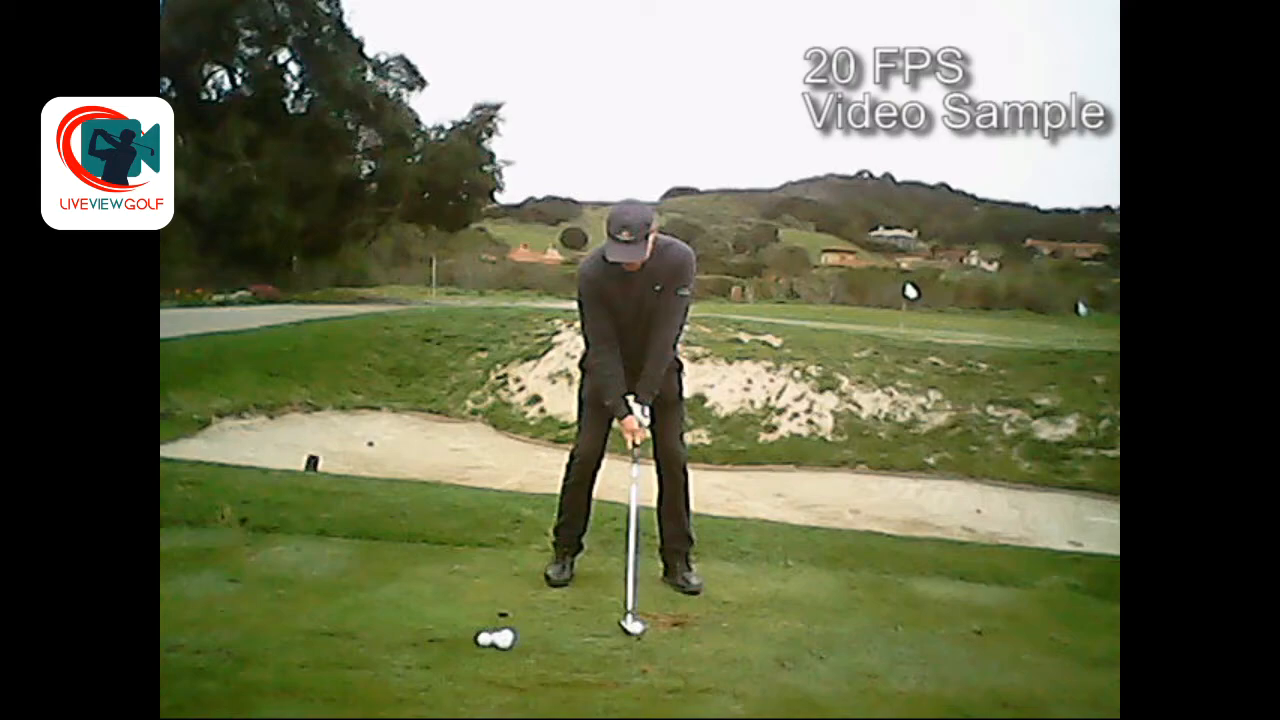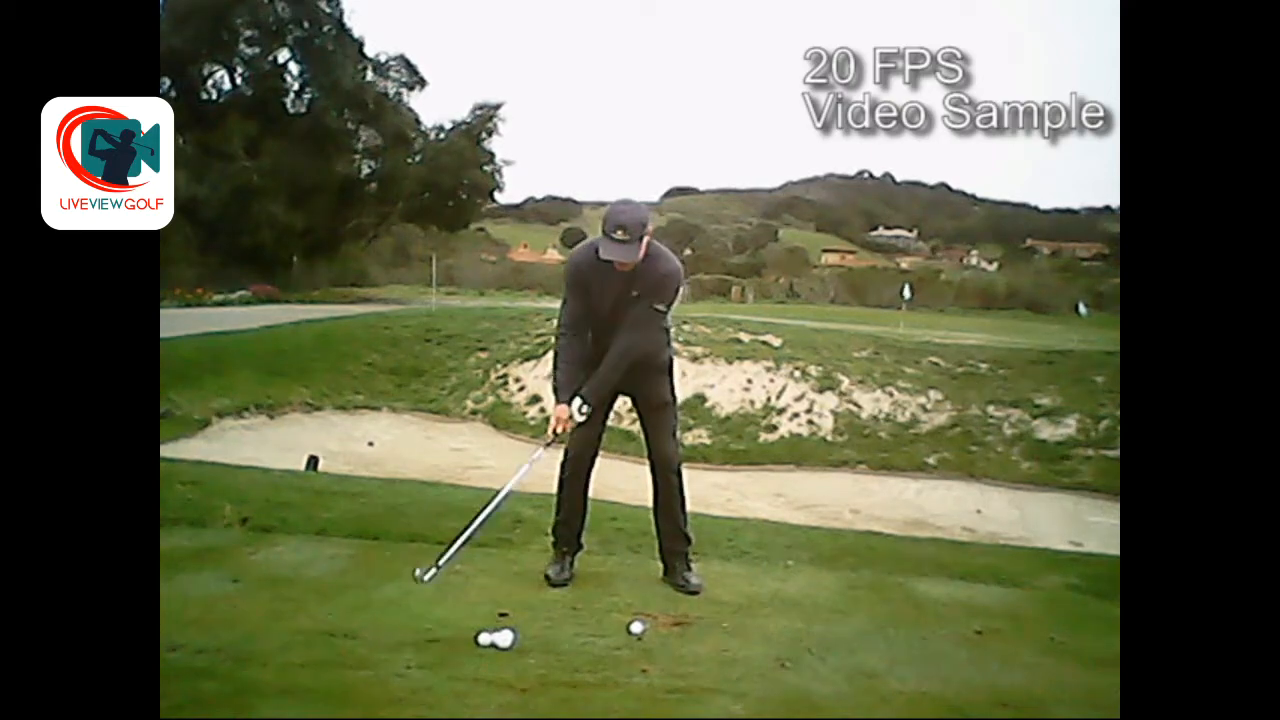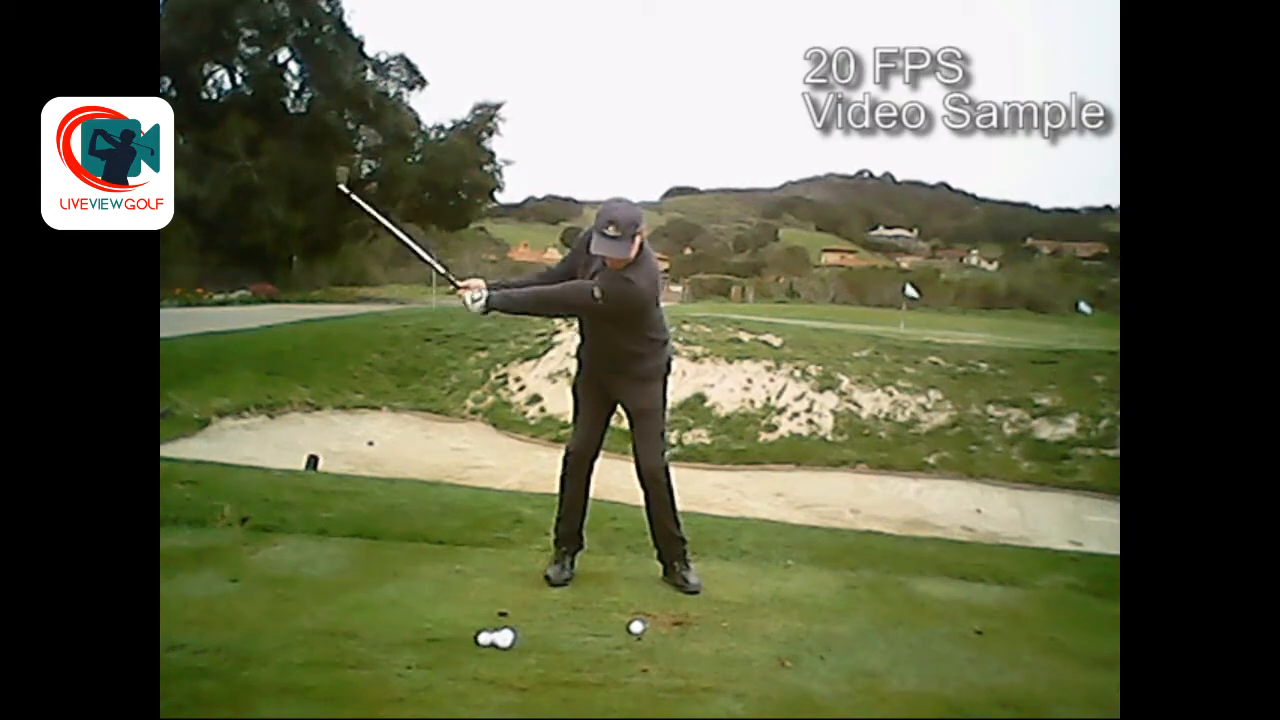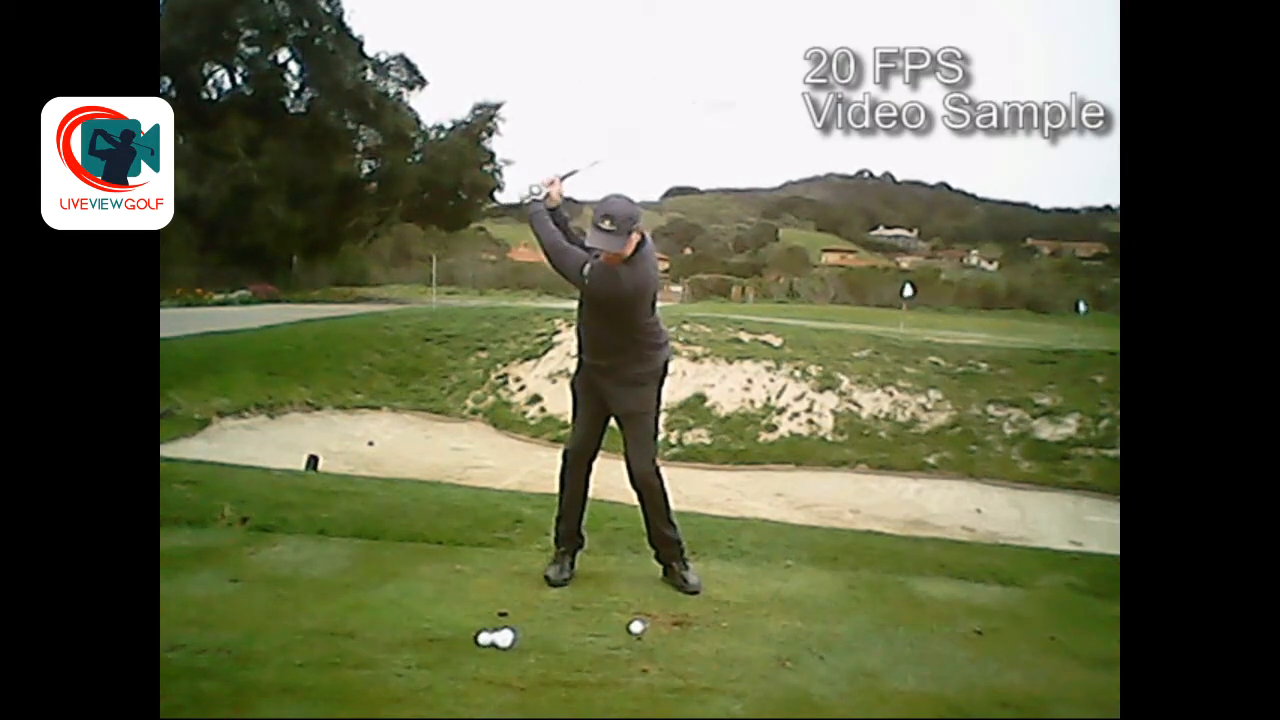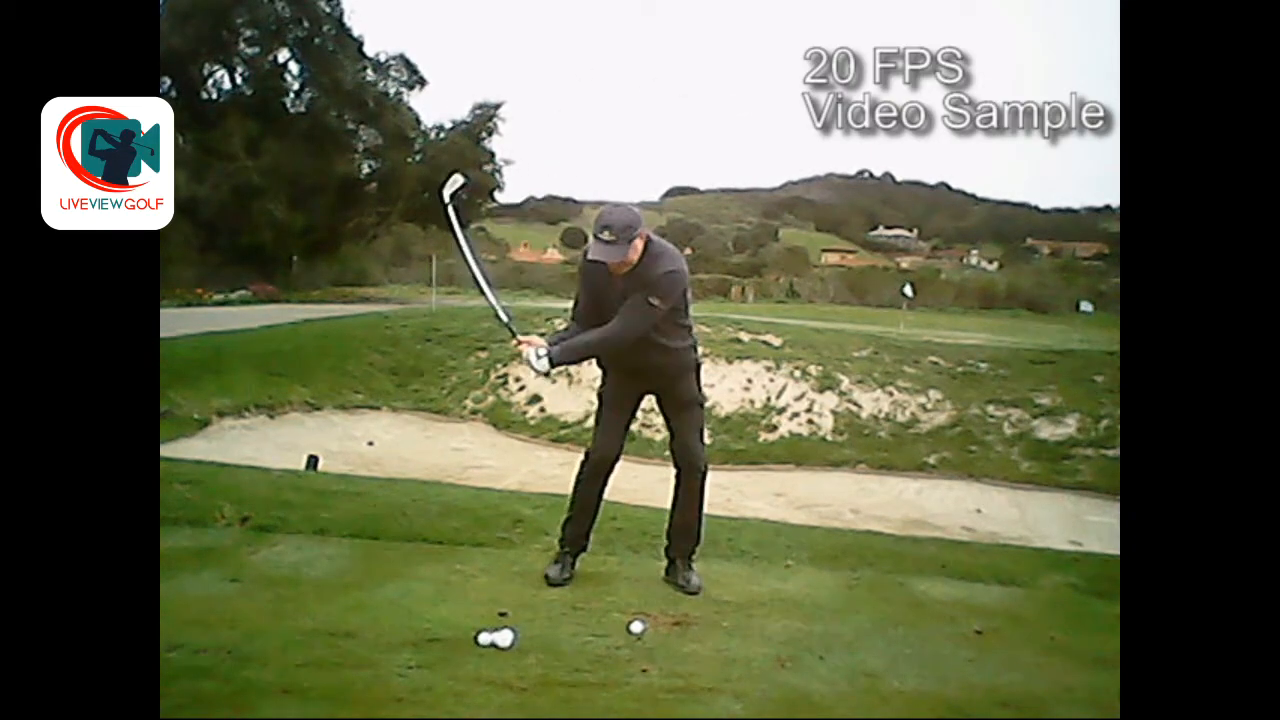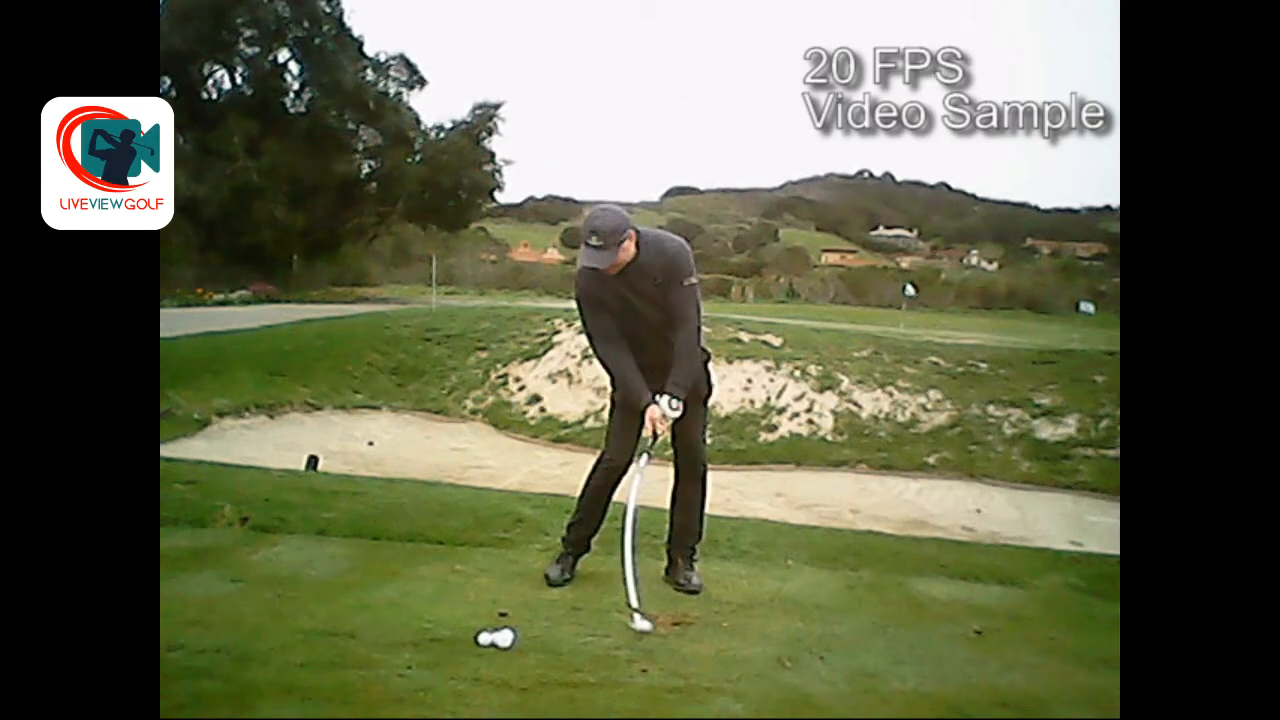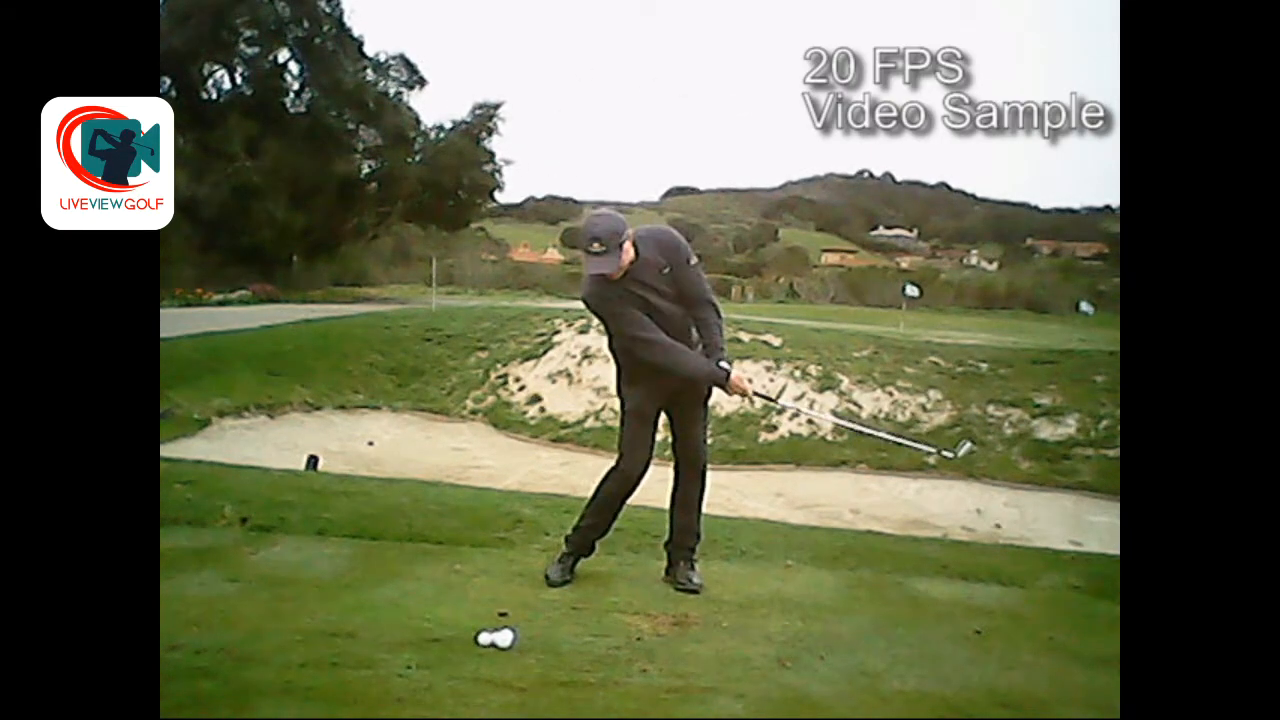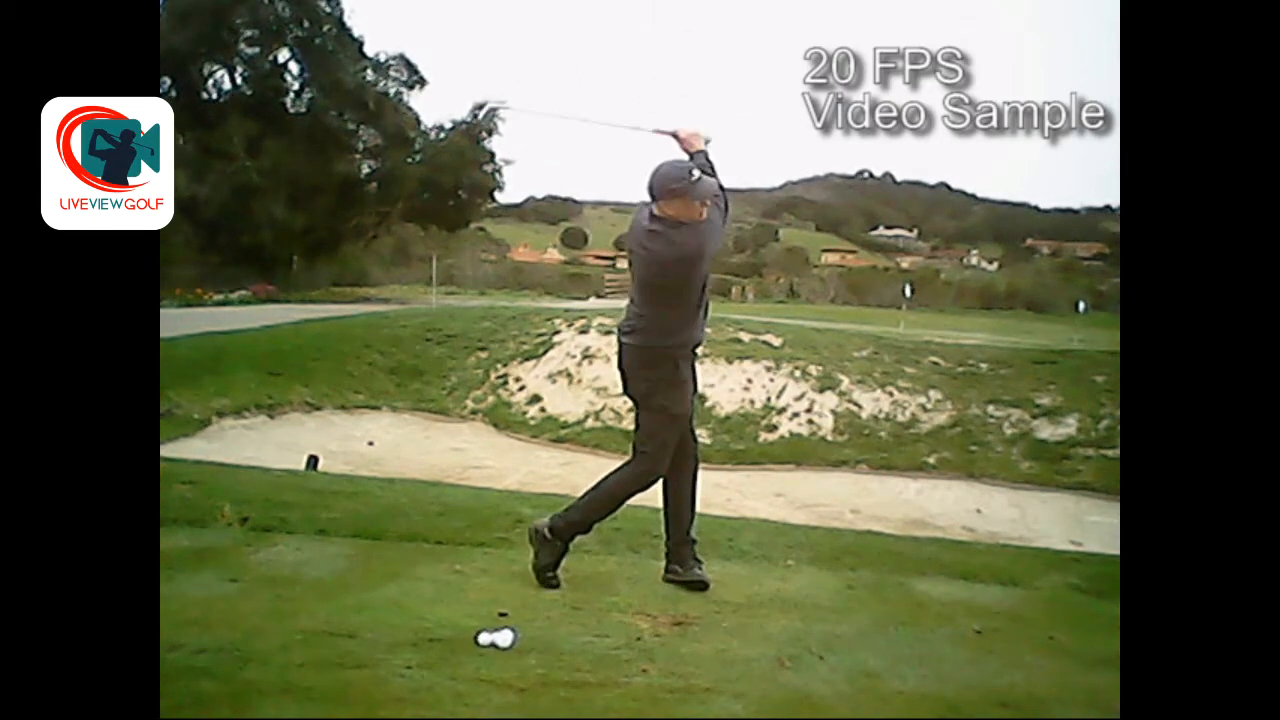
dt=0.7s
person 1, frame 1
left shoulder: (679, 259)
right shoulder: (592, 272)
left elbow: (665, 335)
right elbow: (601, 345)
left wrist: (643, 401)
right wrist: (620, 409)
left hip: (660, 369)
right hip: (605, 370)
left knee: (672, 459)
right knee: (585, 456)
left ankle: (677, 559)
right ankle: (565, 550)
person 1, frame 2
left shoulder: (666, 271)
right shoulder: (582, 261)
left elbow: (631, 341)
right elbow: (570, 330)
left wrist: (585, 400)
right wrist: (563, 395)
left hip: (648, 367)
right hip: (593, 364)
left knee: (666, 459)
right knee: (578, 454)
left ankle: (677, 559)
right ankle: (564, 550)
person 1, frame 3
left shoulder: (636, 283)
right shoulder: (593, 239)
left elbow: (560, 301)
right elbow: (557, 277)
left wrist: (490, 299)
right wrist: (491, 287)
left hip: (642, 374)
right hip: (596, 366)
left knee: (651, 465)
right knee: (579, 455)
left ankle: (674, 559)
right ankle: (566, 549)
person 1, frame 4
left shoulder: (623, 280)
right shoulder: (616, 239)
left elbow: (562, 256)
right elbow: (578, 252)
left wrist: (536, 209)
right wrist: (553, 208)
left hip: (636, 376)
right hip: (594, 367)
left knee: (642, 468)
right knee: (577, 455)
left ankle: (673, 559)
right ankle: (566, 549)
person 1, frame 5
left shoulder: (668, 271)
right shoulder: (595, 261)
left elbow: (619, 332)
right elbow: (585, 321)
left wrist: (554, 356)
right wrist: (550, 342)
left hip: (674, 368)
right hip: (622, 368)
left knee: (691, 462)
right knee: (601, 456)
left ankle: (680, 559)
right ankle: (570, 549)
person 1, frame 6
left shoulder: (672, 253)
right shoulder: (589, 276)
left elbow: (686, 327)
right elbow: (609, 345)
left wrist: (673, 395)
right wrist: (643, 402)
left hip: (683, 365)
right hip: (632, 368)
left knee: (692, 459)
right knee: (614, 459)
left ankle: (681, 558)
right ankle: (572, 549)
person 1, frame 7
left shoulder: (663, 241)
right shoulder: (599, 291)
left elbow: (700, 303)
right elbow: (654, 345)
left wrist: (718, 360)
right wrist: (720, 375)
left hip: (690, 367)
right hip: (642, 377)
left knee: (693, 461)
right knee: (631, 466)
left ankle: (680, 558)
right ankle: (574, 549)
person 1, frame 8
left shoulder: (644, 221)
right shoulder: (688, 247)
right elbow: (719, 210)
left wrist: (695, 159)
right wrist: (700, 154)
left hip: (664, 354)
right hip: (659, 362)
left knee: (683, 456)
right knee: (649, 463)
left ankle: (680, 557)
right ankle: (557, 531)
